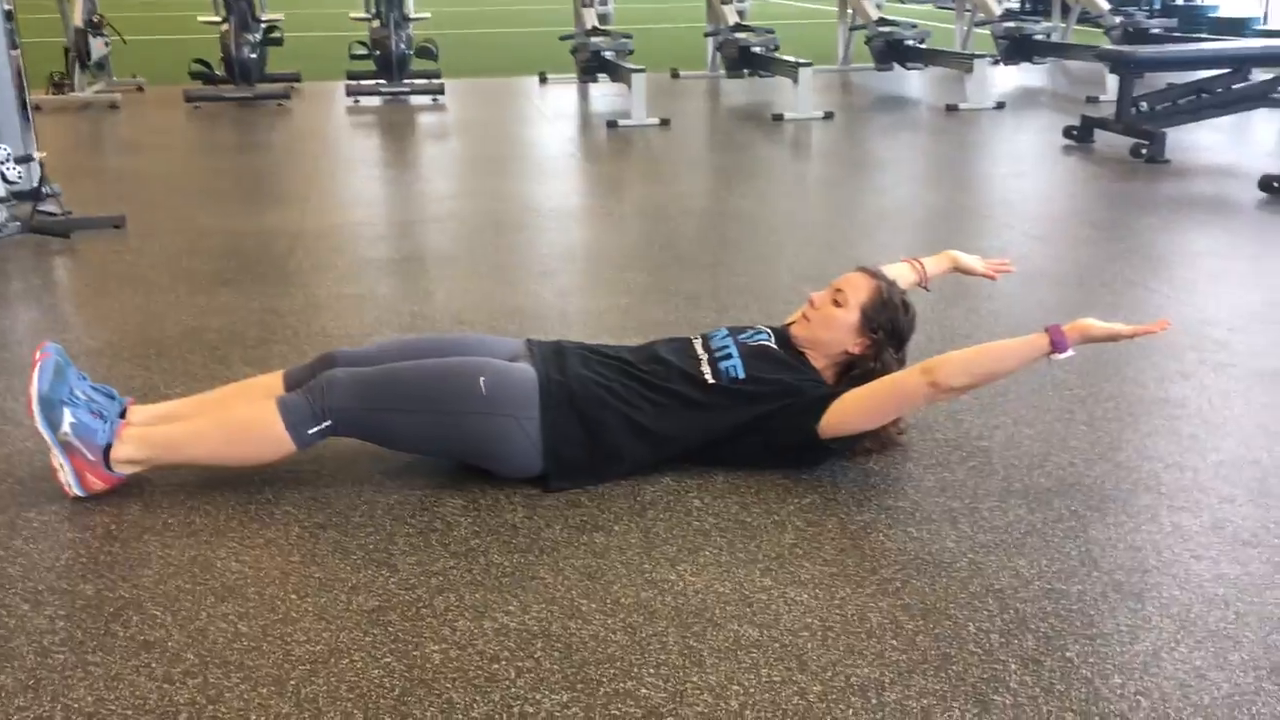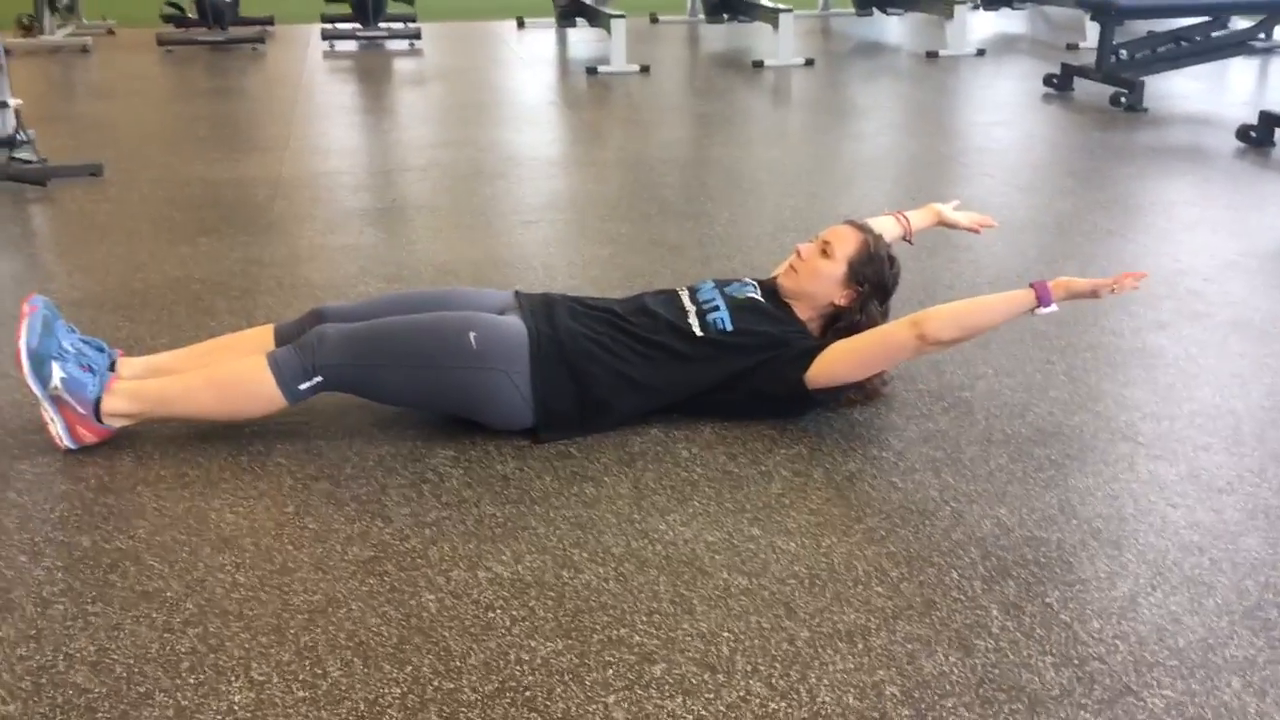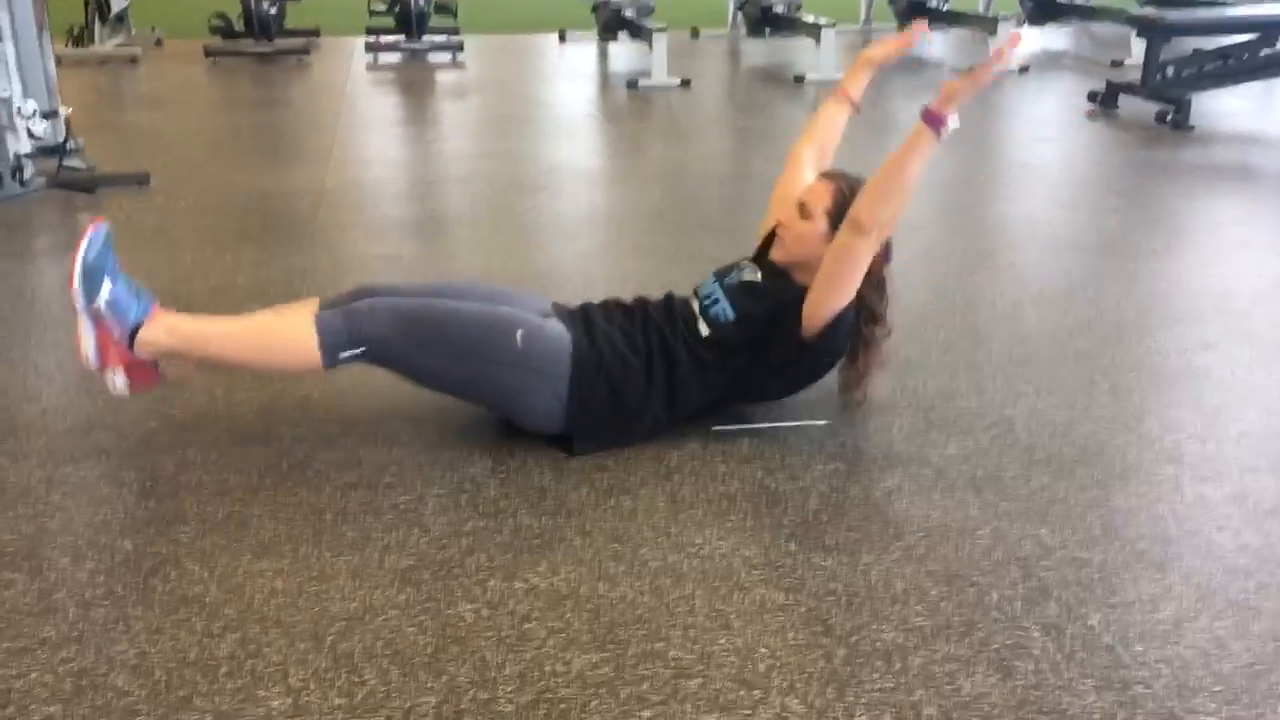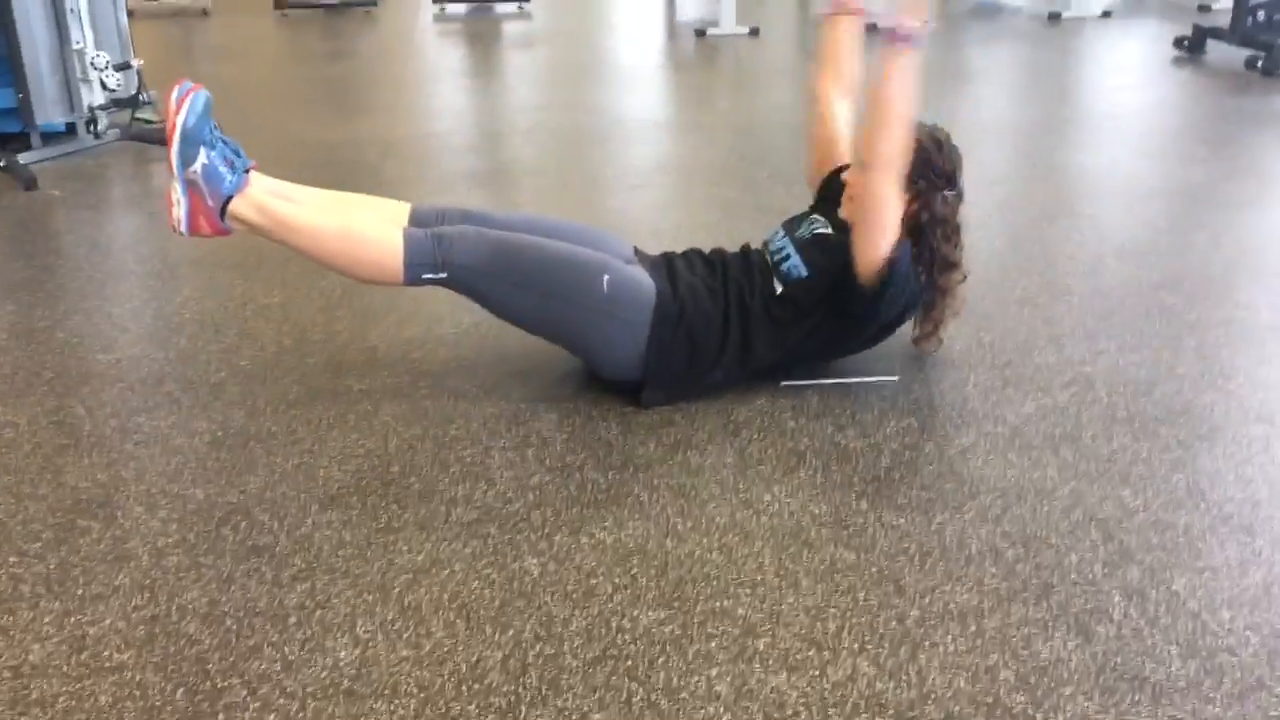
dt=1s
person 1, frame 1
left shoulder: (808, 407)
right shoulder: (782, 346)
left elbow: (938, 373)
right elbow: (876, 280)
left wrist: (1068, 335)
right wrist: (946, 259)
left hip: (547, 425)
right hip: (549, 367)
left knee: (332, 404)
right knee: (333, 367)
left ankle: (111, 453)
right ankle: (124, 422)
person 1, frame 2
left shoulder: (794, 360)
right shoulder: (766, 294)
left elbow: (921, 330)
right elbow: (859, 231)
left wrist: (1050, 291)
right wrist: (929, 213)
left hip: (536, 378)
right hip: (535, 318)
left knee: (325, 360)
right knee: (325, 321)
left ankle: (103, 406)
right ankle: (118, 372)
person 1, frame 3
left shoulder: (804, 328)
right shoulder: (769, 266)
left elbow: (867, 224)
right elbow: (807, 162)
left wrist: (937, 117)
right wrist: (857, 79)
left hip: (575, 384)
right hip: (566, 331)
left knee: (365, 331)
right knee: (365, 301)
left ankle: (144, 335)
right ankle: (151, 330)
person 1, frame 4
left shoulder: (885, 282)
right shoulder: (841, 216)
left elbow: (882, 169)
right elbow: (831, 106)
left hip: (655, 331)
right hip: (648, 279)
left knee: (448, 254)
right knee: (448, 220)
left ankle: (231, 200)
right ankle: (241, 187)
